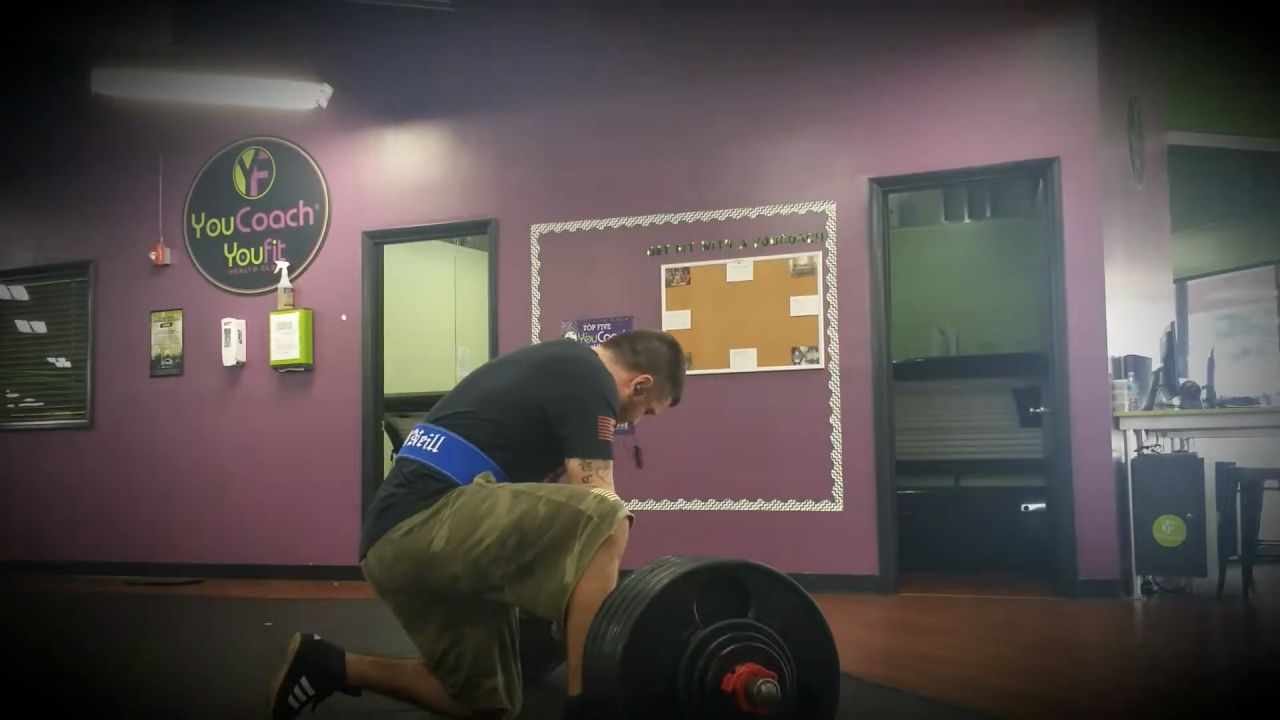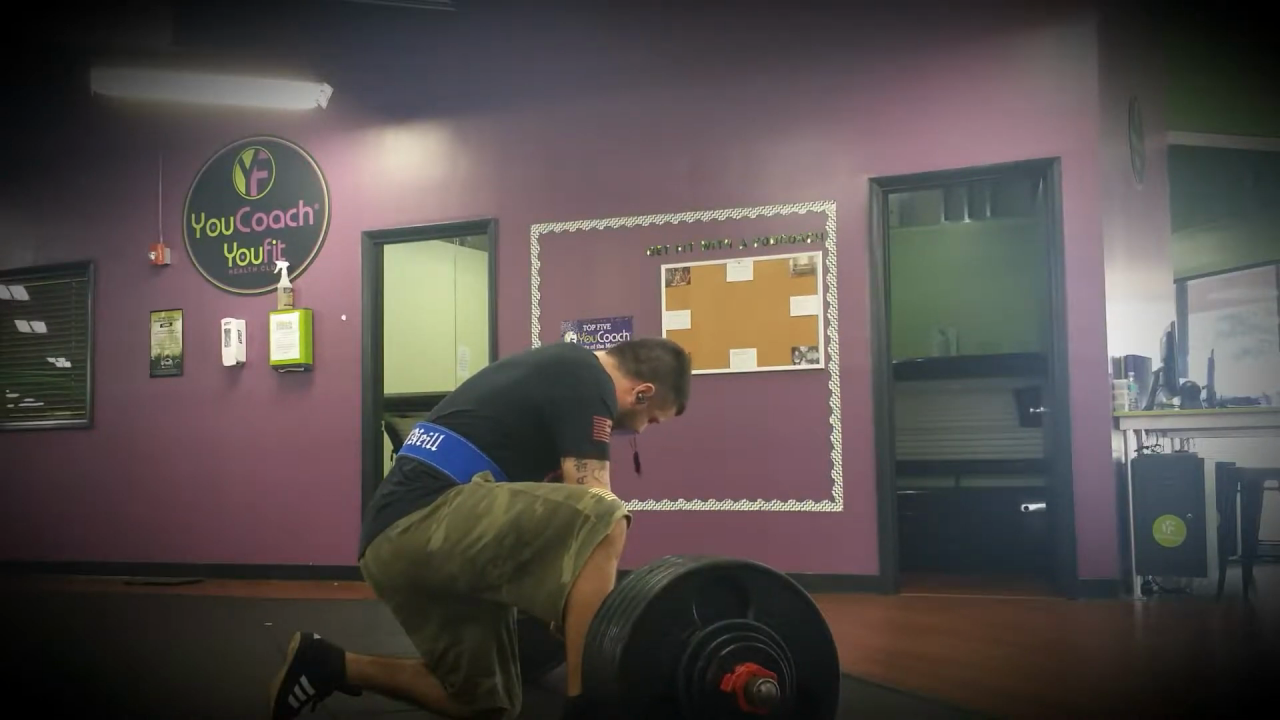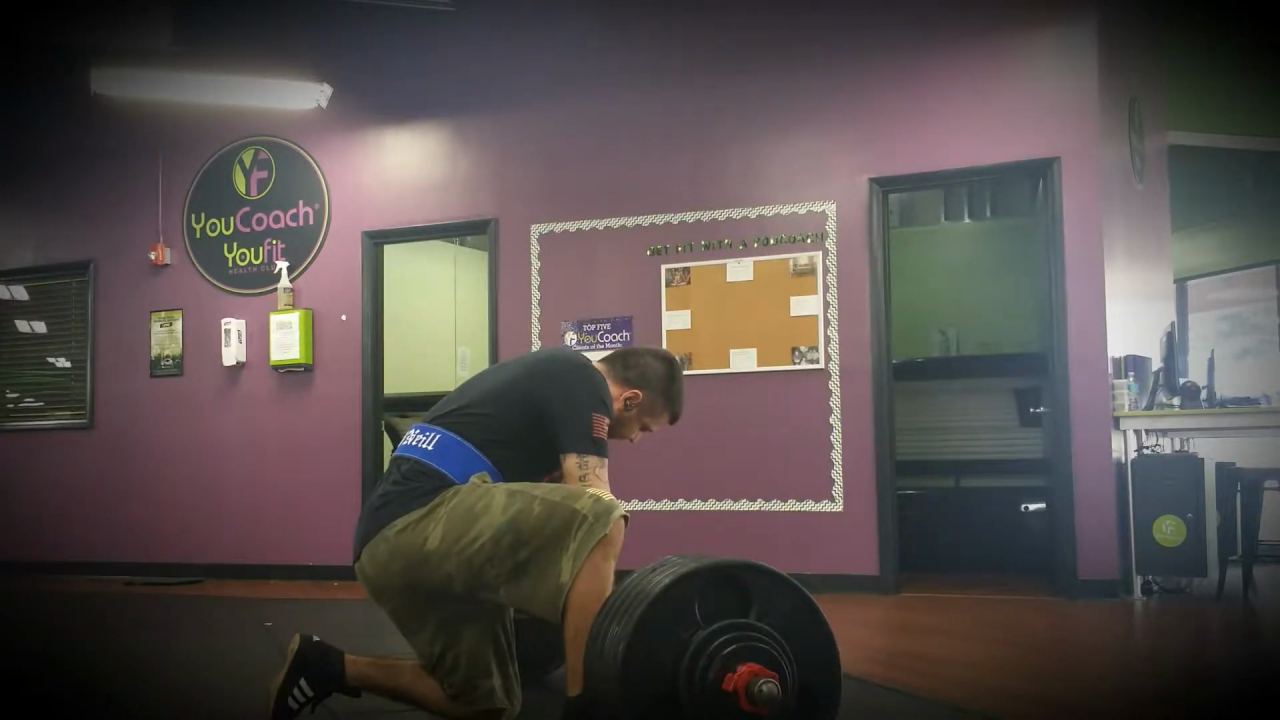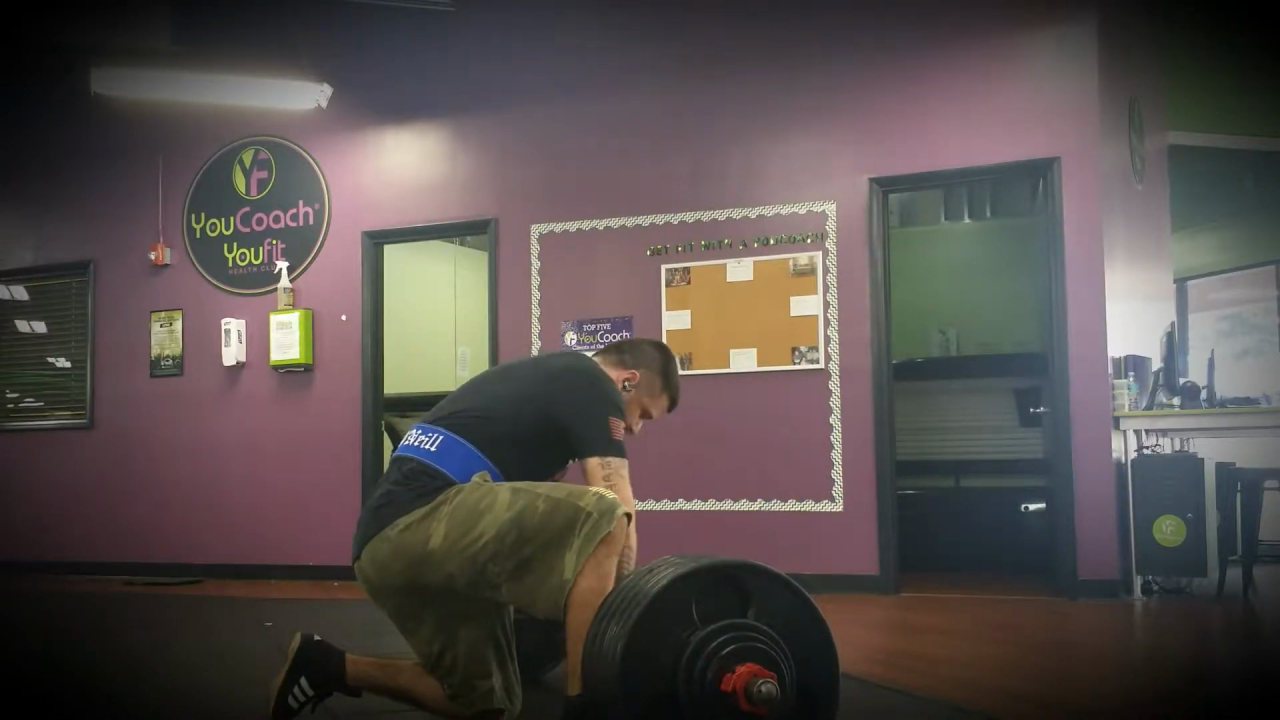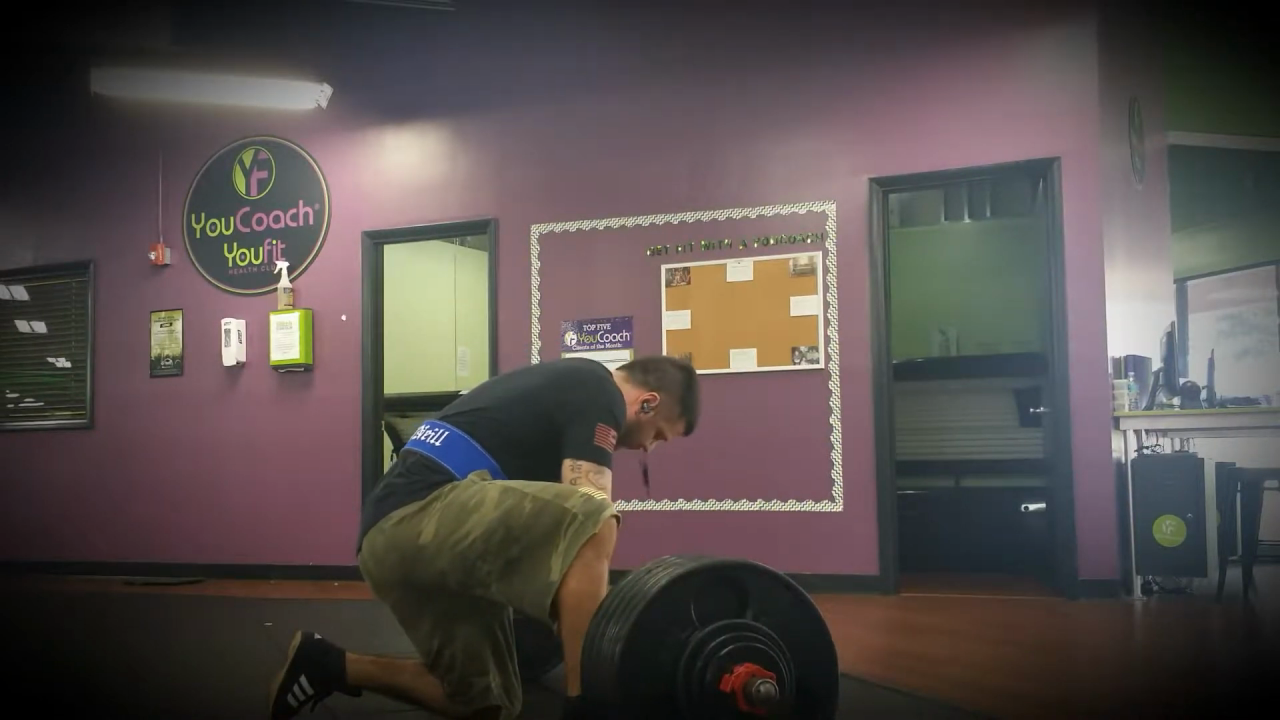
dt=1s
person 1, frame 1
left shoulder: (553, 368)
right shoulder: (589, 380)
left elbow: (529, 496)
right elbow: (595, 507)
left wrist: (555, 590)
left hip: (394, 539)
right hip: (426, 524)
right knee: (605, 522)
left ankle: (327, 666)
person 1, frame 2
left shoulder: (559, 372)
right shoulder: (587, 382)
left elbow: (543, 501)
right elbow: (592, 511)
left wrist: (558, 592)
left hip: (395, 537)
right hip: (425, 522)
right knee: (603, 523)
left ankle: (327, 665)
person 1, frame 3
left shoulder: (550, 378)
right shoulder: (583, 382)
left elbow: (548, 513)
right elbow: (593, 509)
left hip: (388, 541)
right hip: (421, 524)
right knee: (600, 523)
left ankle: (325, 667)
person 1, frame 4
left shoulder: (547, 380)
right shoulder: (592, 386)
left elbow: (537, 513)
right elbow: (616, 508)
left hip: (386, 541)
right hip: (420, 524)
right knee: (600, 520)
left ankle: (328, 666)
person 1, frame 5
left shoulder: (567, 386)
right shoulder: (598, 394)
left elbow: (550, 515)
right elbow: (587, 517)
left wrist: (567, 611)
left hip: (392, 532)
right hip: (419, 516)
right knee: (590, 522)
left ankle: (328, 665)
